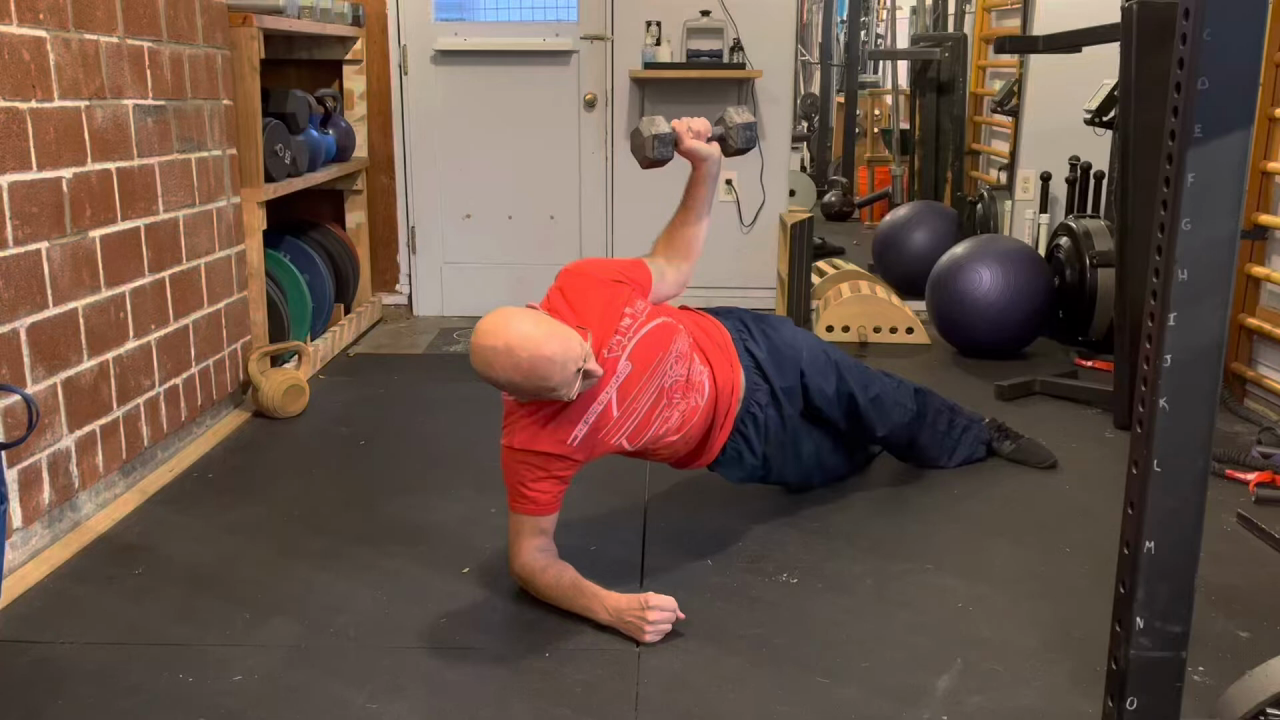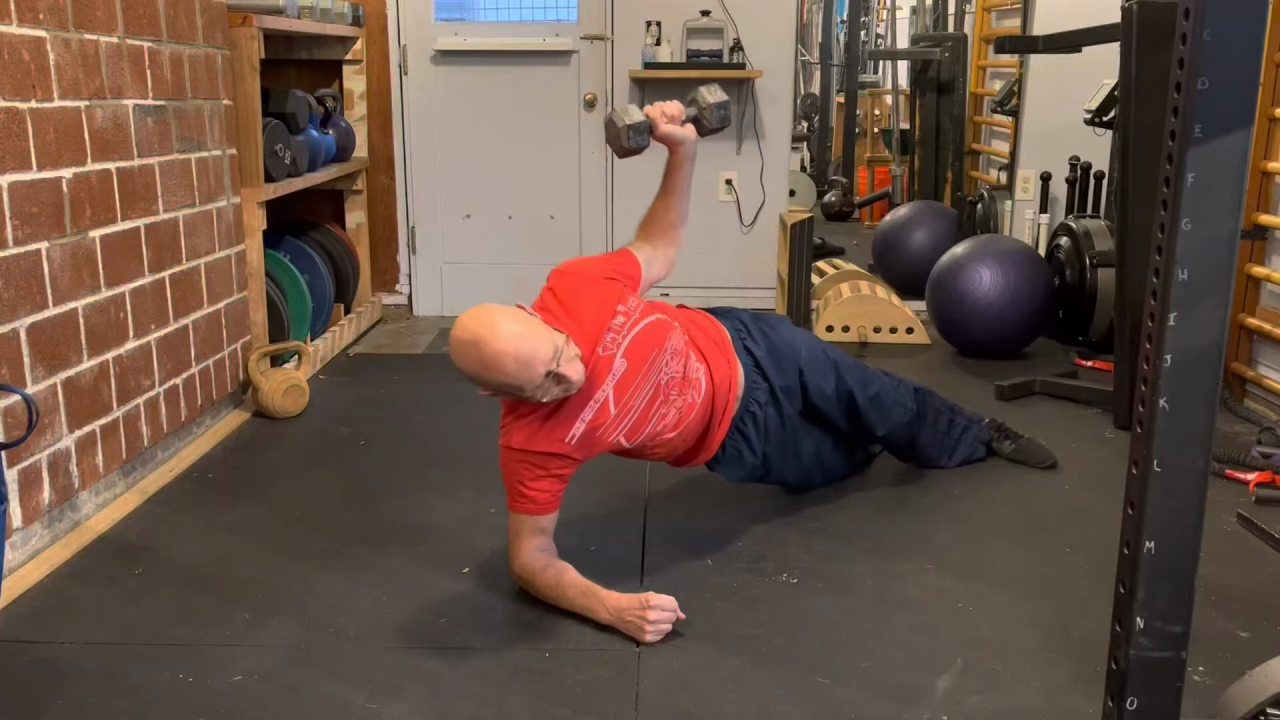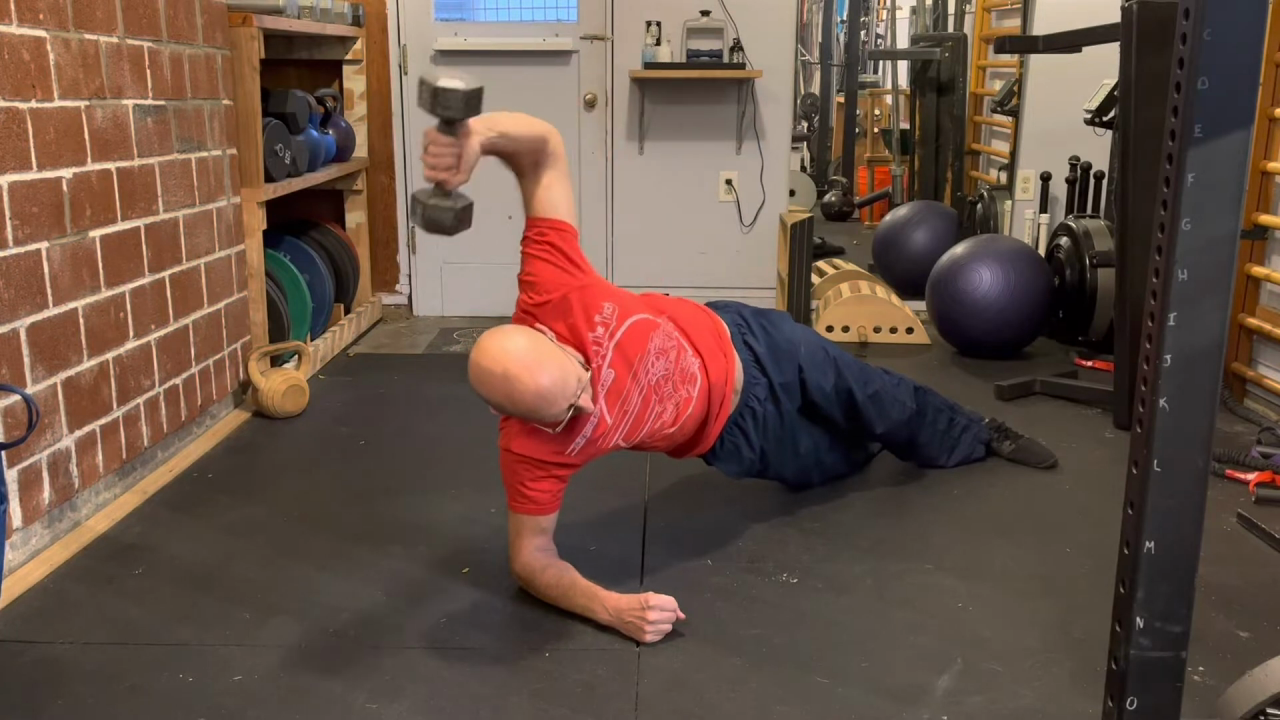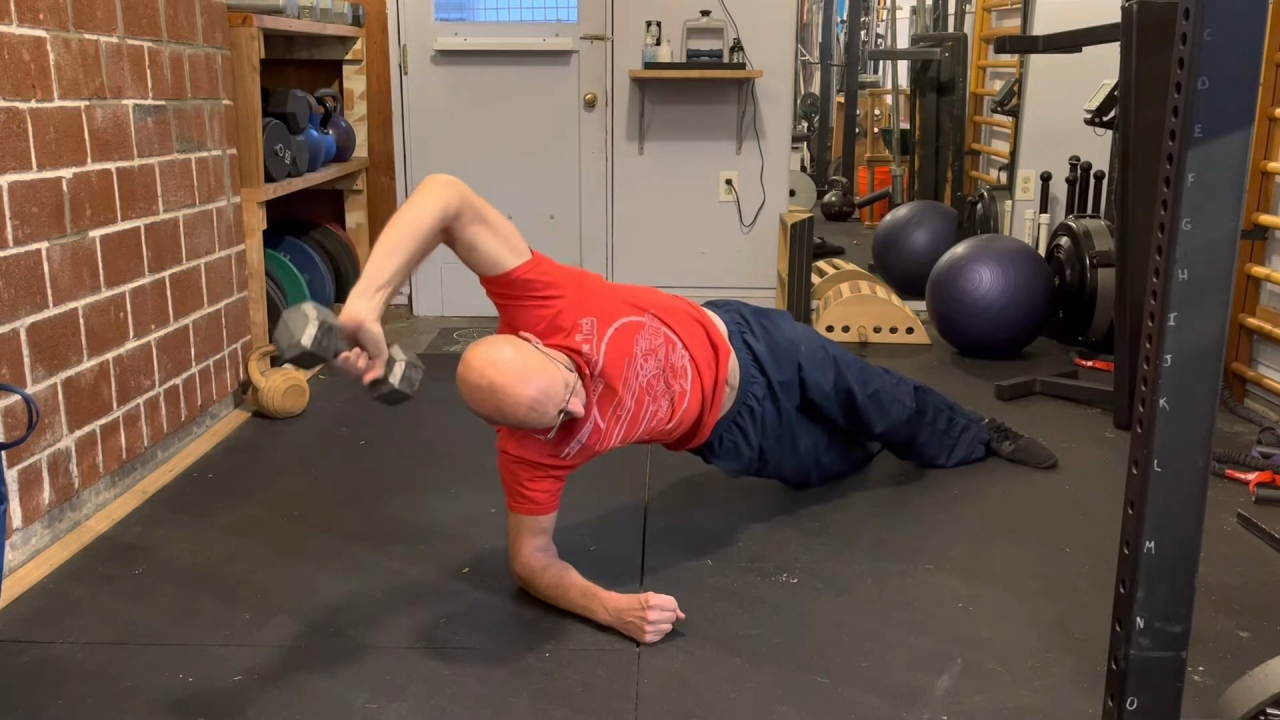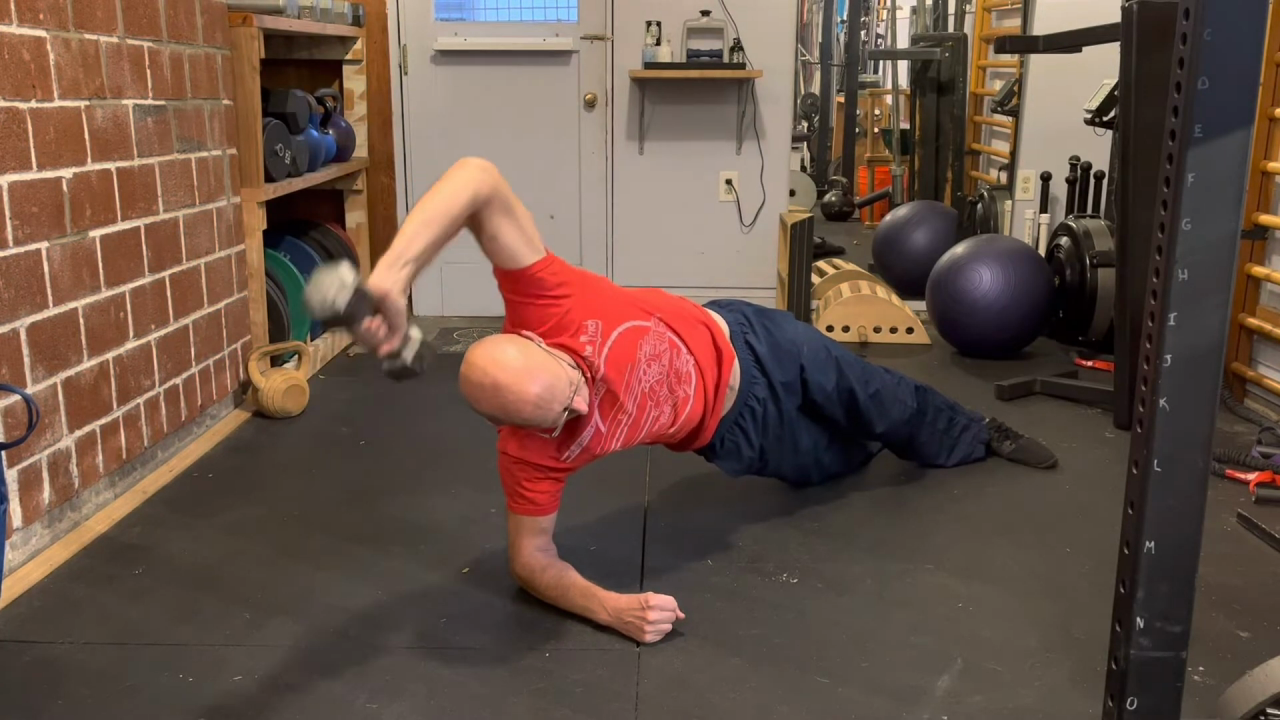
dt=1s
person 1, frame 1
left shoulder: (583, 285)
right shoulder: (533, 442)
left elbow: (671, 268)
right elbow: (530, 556)
left wrist: (706, 167)
right wrist: (613, 608)
left hip: (743, 348)
right hip: (737, 440)
left knee: (888, 406)
right knee: (839, 460)
left ankle: (981, 435)
right ankle: (926, 444)
person 1, frame 2
left shoulder: (574, 287)
right shoulder: (530, 440)
left elbow: (657, 251)
right elbow: (530, 557)
left wrist: (683, 151)
right wrist: (613, 608)
left hip: (742, 348)
right hip: (737, 441)
left knee: (889, 409)
right knee: (836, 463)
left ankle: (979, 436)
right ankle: (924, 443)
person 1, frame 3
left shoulder: (553, 297)
right shoulder: (531, 445)
left elbow: (544, 149)
right elbow: (531, 558)
left wrist: (478, 133)
right wrist: (612, 607)
left hip: (742, 343)
right hip: (735, 435)
left knee: (888, 404)
right knee: (837, 459)
left ankle: (979, 435)
right ankle: (925, 445)
person 1, frame 4
left shoulder: (538, 306)
right shoulder: (531, 448)
left elbow: (448, 197)
right elbow: (531, 558)
left wrist: (368, 296)
right wrist: (611, 608)
left hip: (740, 344)
right hip: (732, 433)
left knee: (888, 406)
right knee: (834, 461)
left ankle: (978, 435)
right ankle: (920, 443)
person 1, frame 5
left shoulder: (544, 307)
right shoulder: (530, 450)
left elbow: (478, 180)
right elbow: (530, 558)
left wrist: (392, 271)
right wrist: (609, 608)
left hip: (743, 346)
right hip: (733, 432)
left knee: (888, 406)
right knee: (842, 459)
left ankle: (980, 434)
right ankle: (952, 446)
